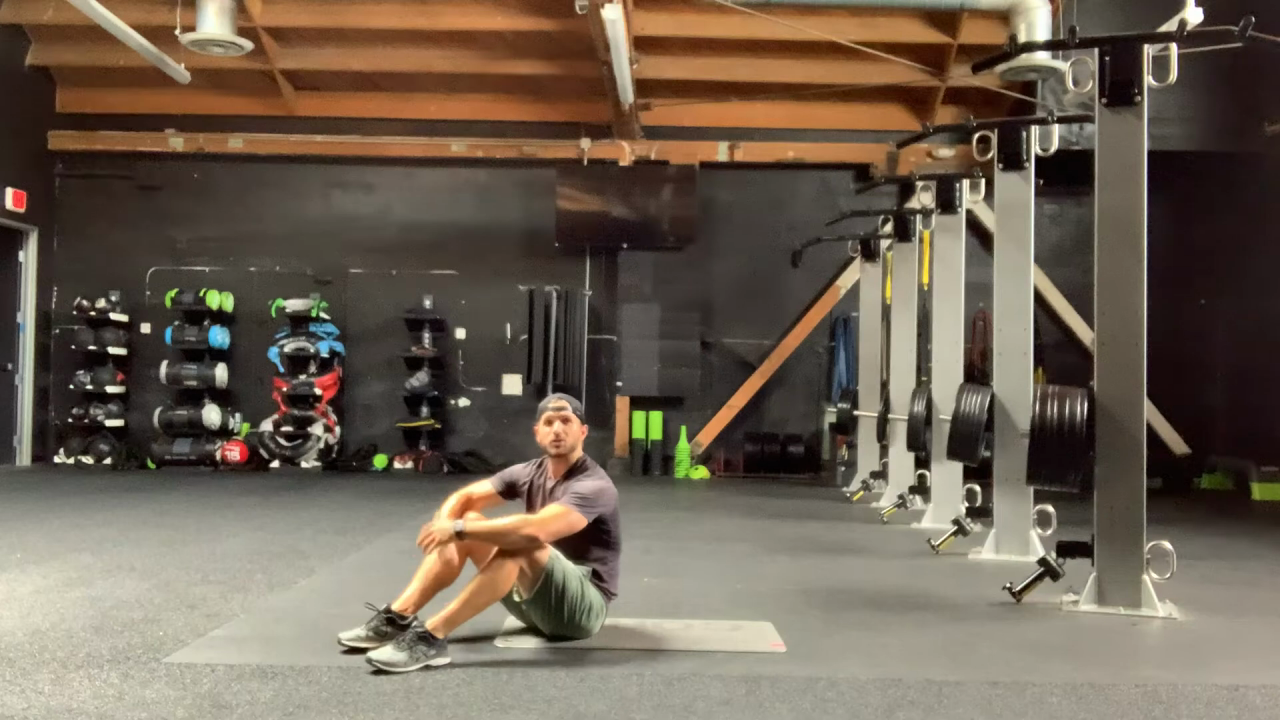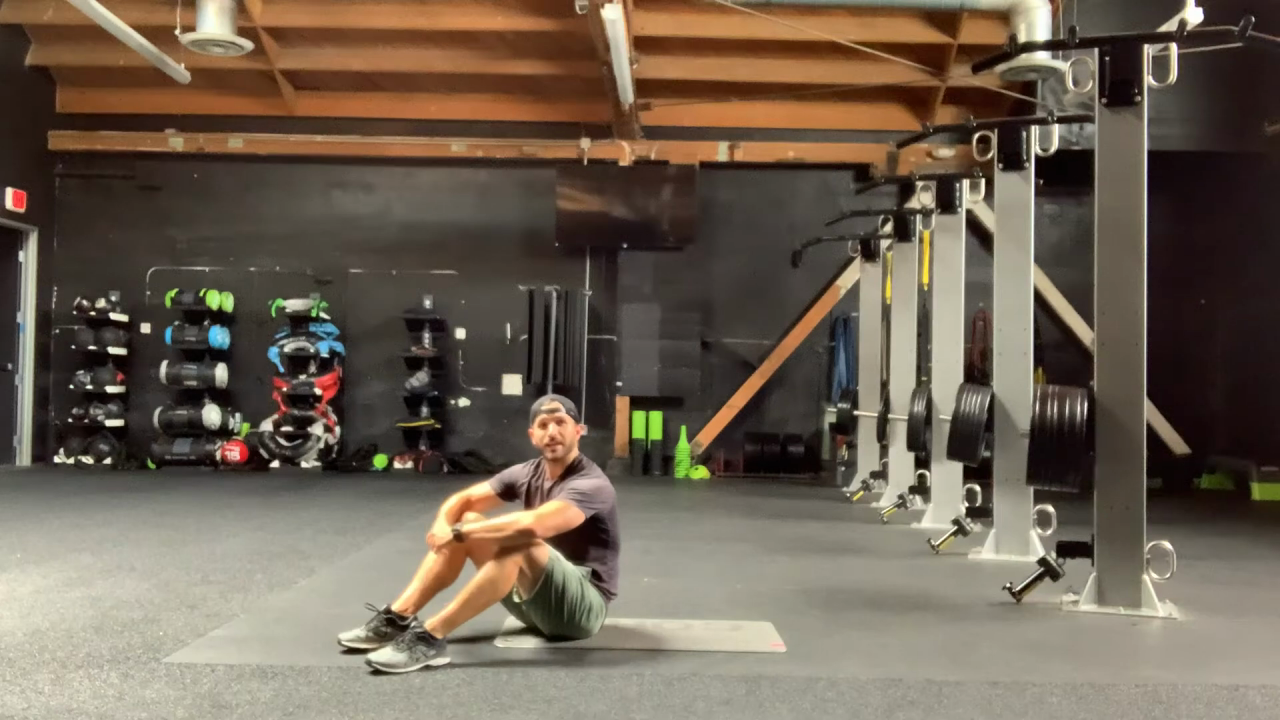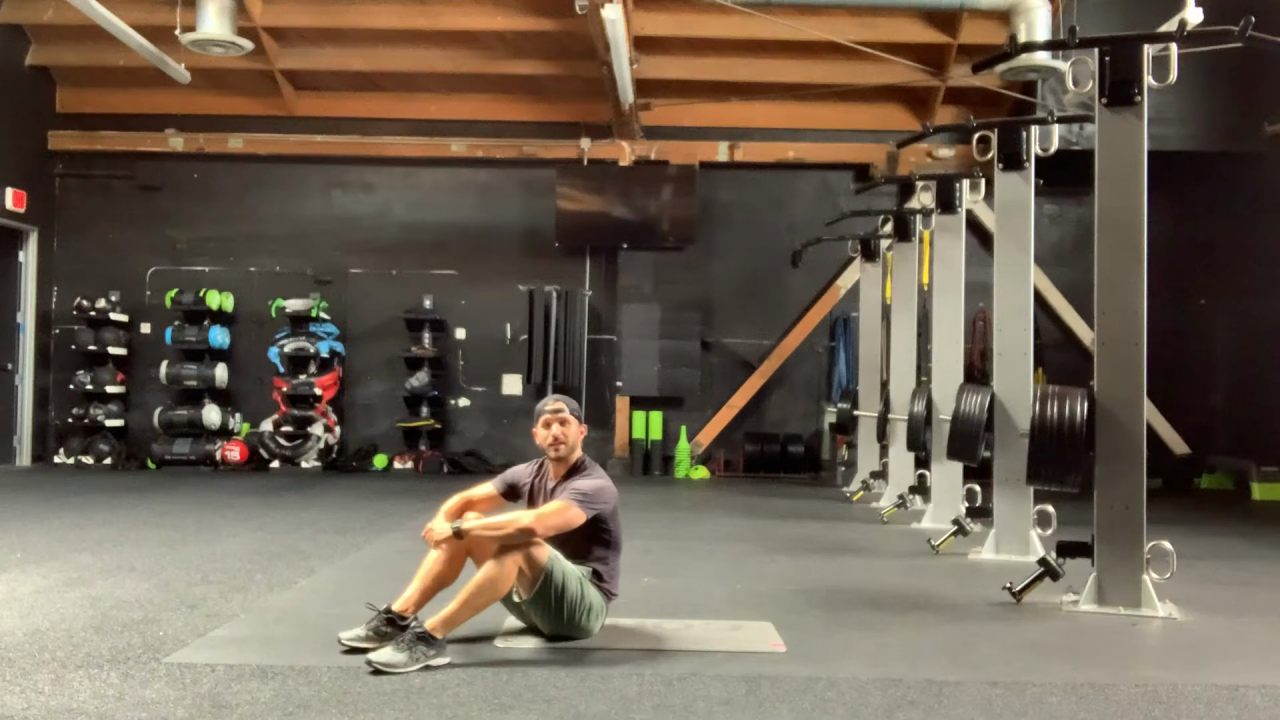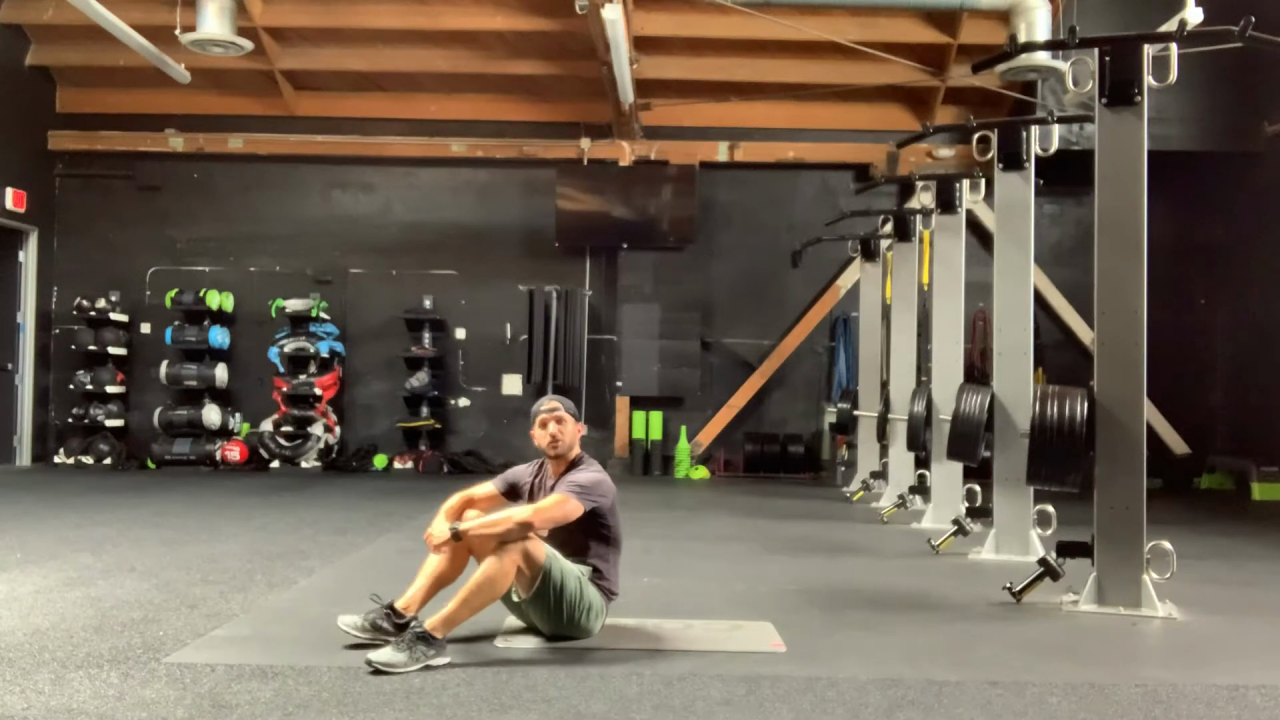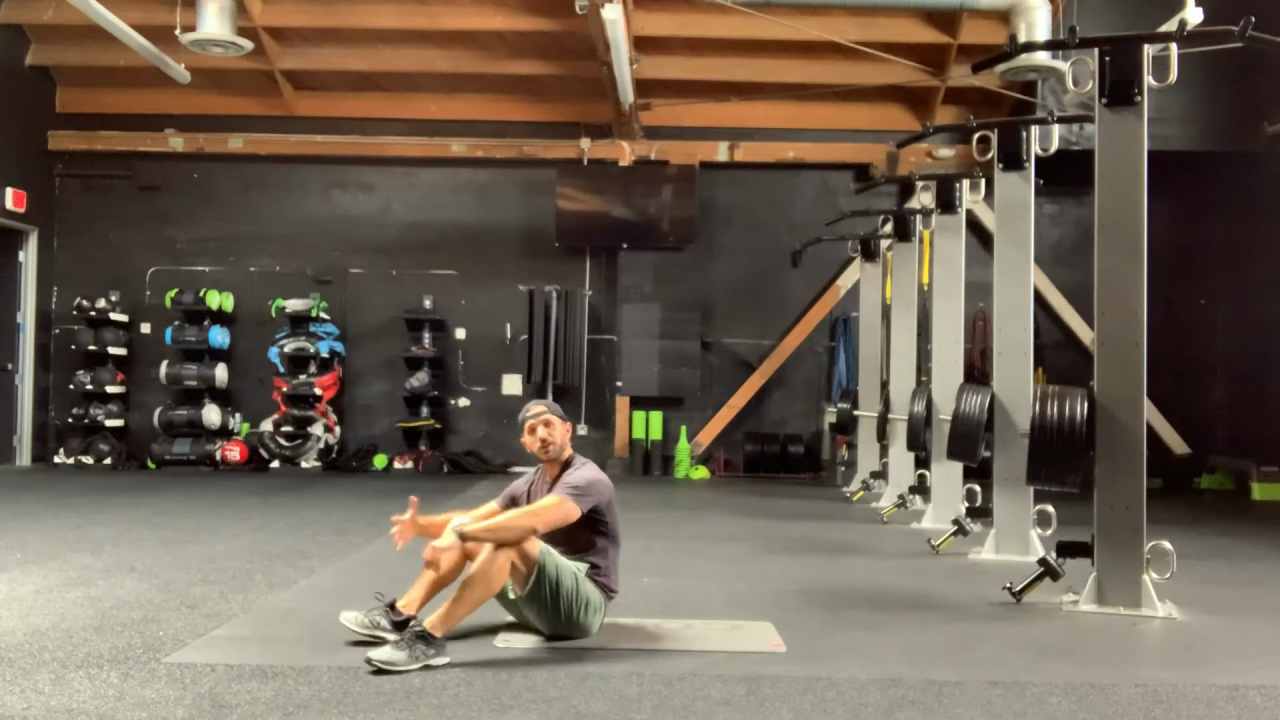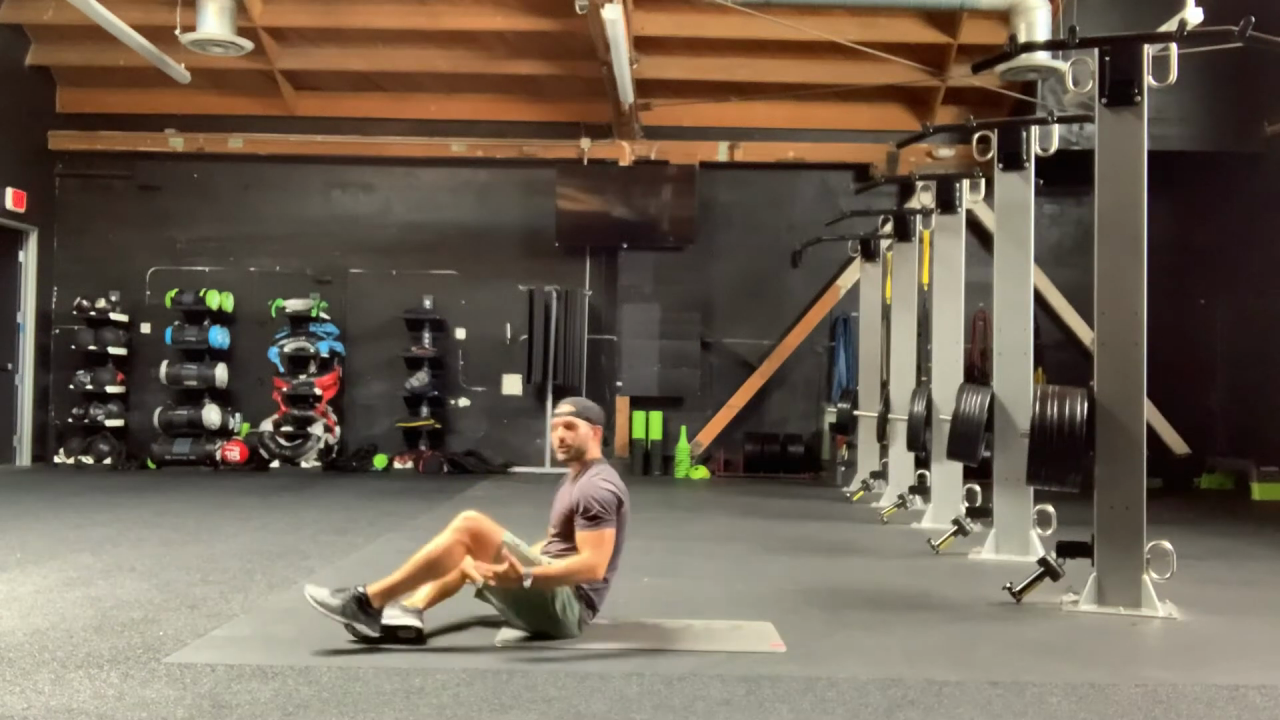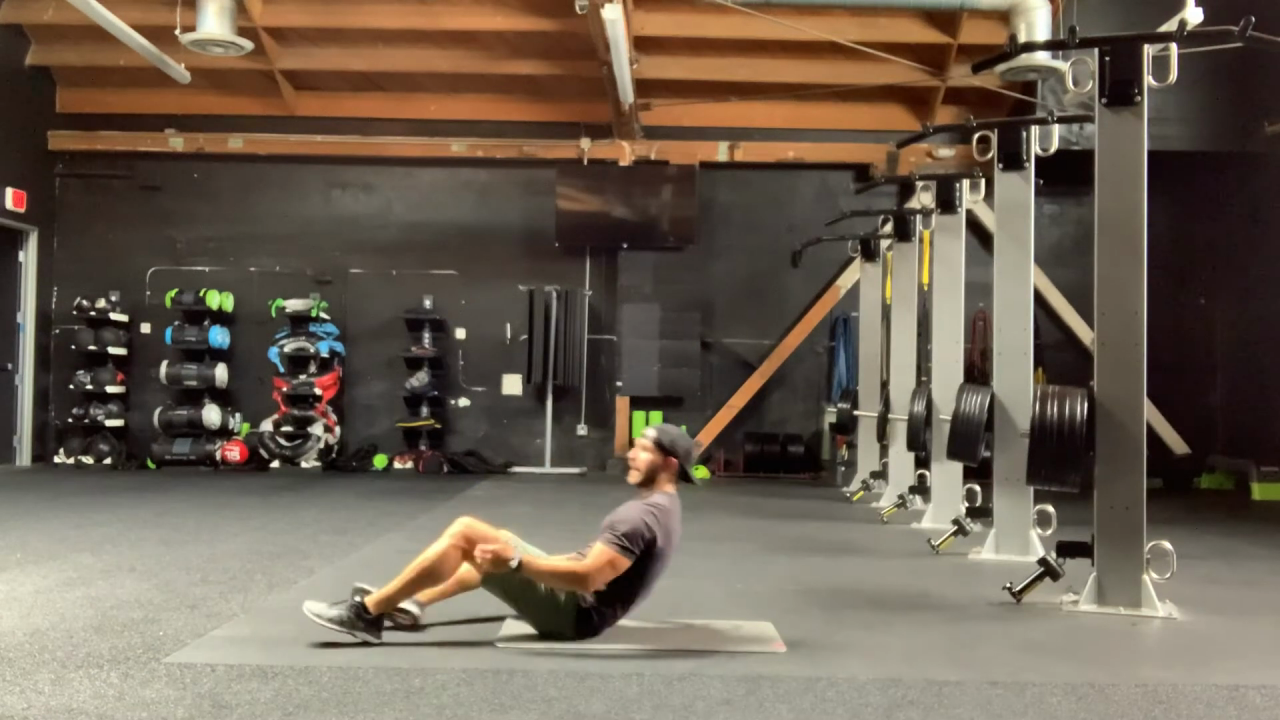
dt=0.4s
person 1, frame 1
left shoulder: (594, 487)
right shoulder: (530, 473)
left elbow: (534, 530)
right elbow: (464, 497)
left wrist: (457, 529)
right wrist: (445, 529)
left hip: (582, 606)
right hip: (535, 597)
left knee: (522, 544)
right knee: (469, 526)
left ankle: (431, 637)
right ankle: (397, 619)
person 1, frame 2
left shoulder: (591, 486)
right shoulder: (527, 473)
left elbow: (531, 525)
right elbow: (462, 500)
left wrist: (458, 533)
right wrist: (442, 527)
left hip: (582, 605)
right hip: (534, 595)
left knee: (519, 544)
right knee: (467, 523)
left ankle: (431, 636)
right ankle: (397, 619)
person 1, frame 3
left shoulder: (594, 486)
right shoulder: (530, 474)
left elbow: (531, 524)
right elbow: (465, 500)
left wrist: (456, 529)
right wrist: (441, 523)
left hip: (582, 605)
right hip: (534, 595)
left knee: (519, 543)
right knee: (468, 524)
left ankle: (430, 637)
right ankle: (397, 618)
person 1, frame 4
left shoulder: (591, 480)
right shoulder: (530, 474)
left elbow: (529, 518)
right elbow: (466, 498)
left wrist: (456, 532)
right wrist: (441, 524)
left hip: (583, 604)
right hip: (536, 595)
left knee: (517, 541)
right knee: (469, 520)
left ankle: (430, 636)
right ankle: (400, 616)
person 1, frame 5
left shoulder: (587, 480)
right shoulder: (529, 484)
left elbow: (531, 521)
right elbow: (475, 518)
left wrist: (459, 534)
right wrist: (421, 524)
left hip: (582, 603)
right hip: (537, 598)
left knee: (510, 540)
right knee: (463, 528)
left ankle: (430, 636)
right ankle: (400, 615)
person 1, frame 6
left shoulder: (598, 488)
right shoulder: (575, 481)
left elbow: (592, 567)
left wrist: (523, 577)
left hip: (563, 607)
right hip: (549, 595)
left knee: (469, 526)
right knee: (467, 553)
left ankle: (367, 604)
right ankle: (408, 610)
person 1, frame 7
left shoulder: (644, 516)
right shoulder: (659, 507)
left elbow: (587, 578)
left wrist: (516, 561)
left hip: (571, 612)
right hip: (577, 607)
left knee: (465, 533)
right knee: (493, 554)
left ankle: (367, 614)
right ankle: (411, 604)
